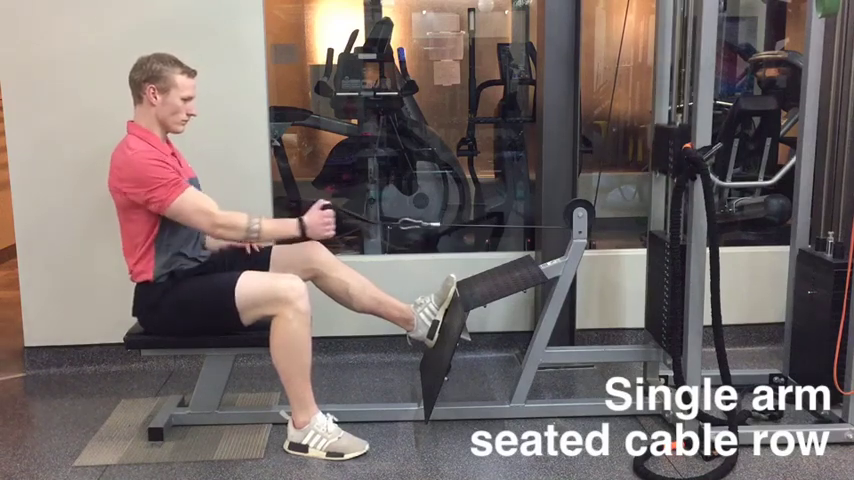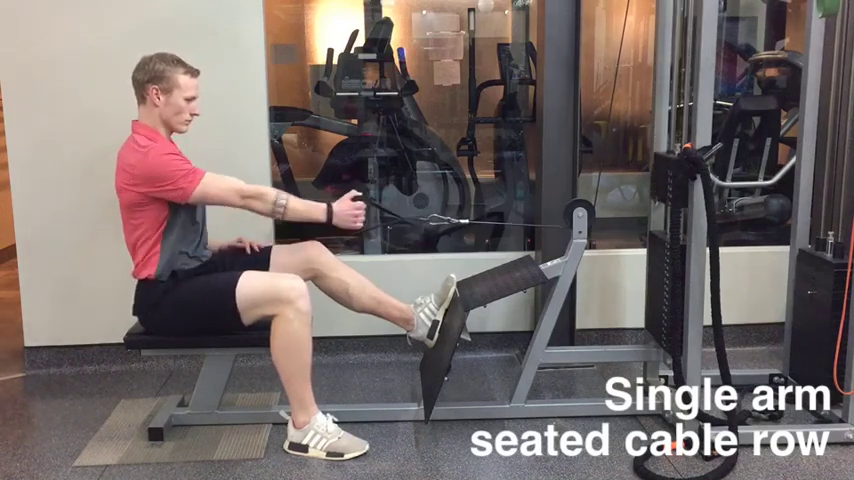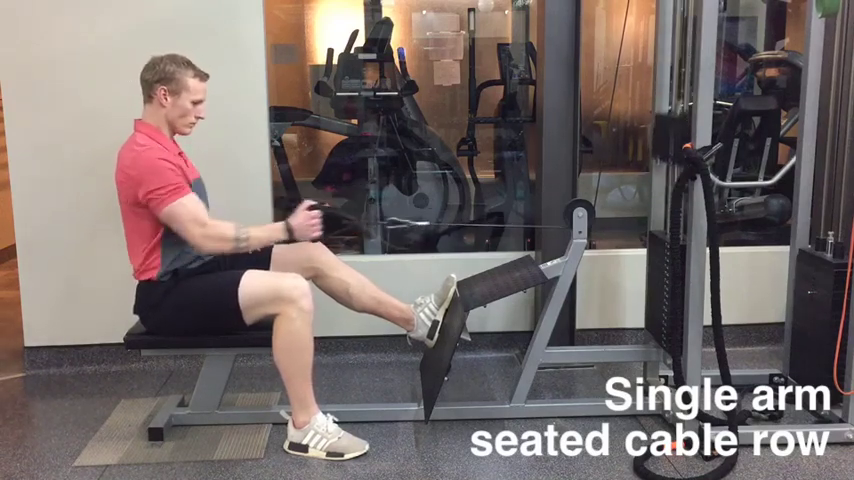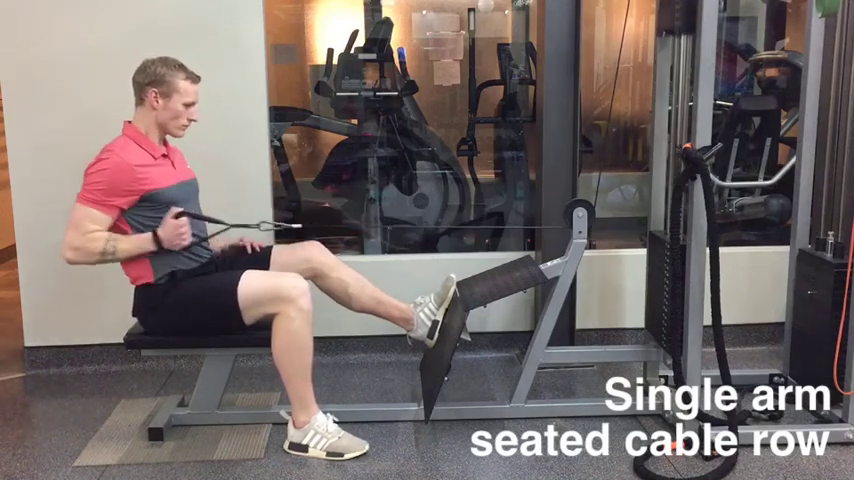
dt=0.5s
person 1, frame 1
left shoulder: (159, 148)
right shoulder: (138, 158)
right elbow: (217, 222)
left wrist: (224, 246)
right wrist: (301, 225)
left hip: (194, 269)
right hip: (167, 294)
left knee: (312, 255)
right knee: (289, 292)
left ankle: (415, 320)
right ankle: (305, 427)
person 1, frame 2
left shoulder: (155, 147)
right shoulder: (147, 156)
right elbow: (247, 196)
left wrist: (219, 246)
right wrist: (329, 212)
left hip: (192, 268)
right hip: (167, 294)
left knee: (311, 255)
right knee: (289, 292)
left ankle: (414, 320)
right ankle: (305, 426)
person 1, frame 3
left shoulder: (162, 147)
right shoulder: (146, 156)
right elbow: (207, 235)
left wrist: (247, 241)
right wrist: (287, 229)
left hip: (194, 271)
right hip: (169, 293)
left knee: (312, 255)
right knee: (292, 292)
left ankle: (416, 320)
right ankle: (306, 427)
person 1, frame 4
left shoulder: (166, 152)
right shoulder: (117, 162)
right elbow: (76, 246)
left wrist: (221, 245)
right wrist: (157, 239)
left hip: (201, 266)
right hip: (167, 294)
left knee: (312, 254)
right knee: (291, 290)
left ankle: (415, 321)
right ankle: (305, 426)
